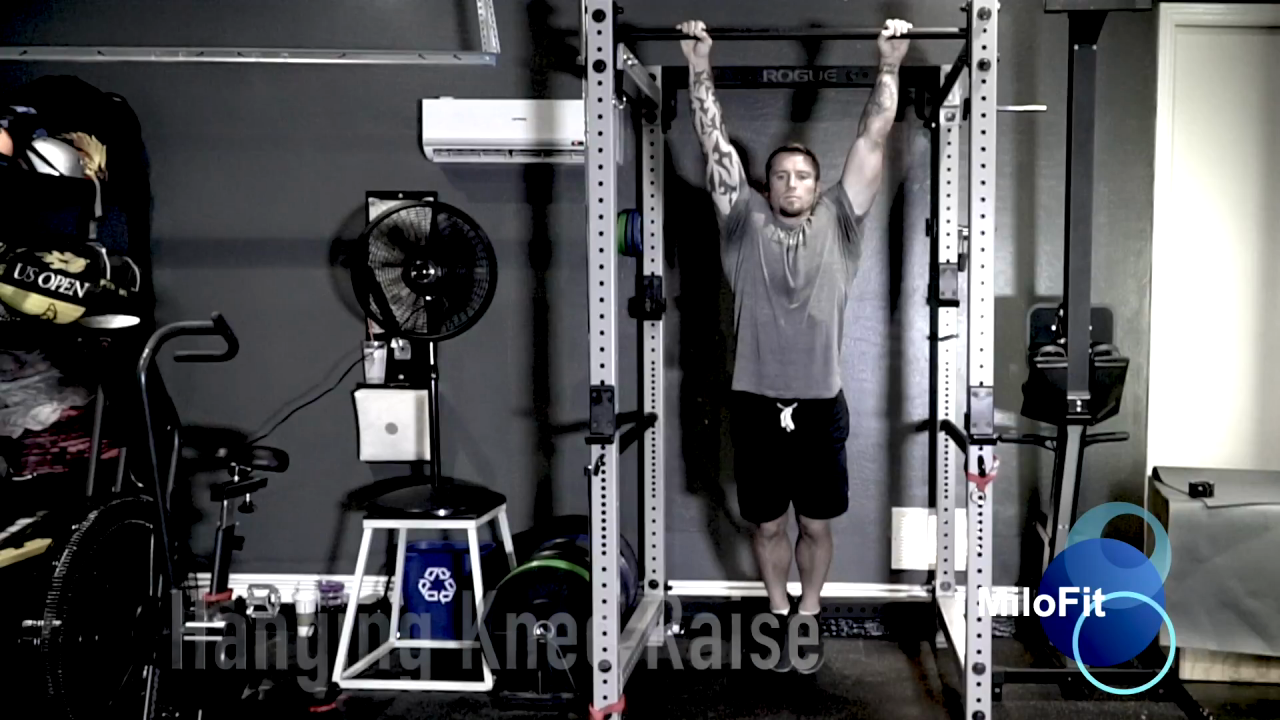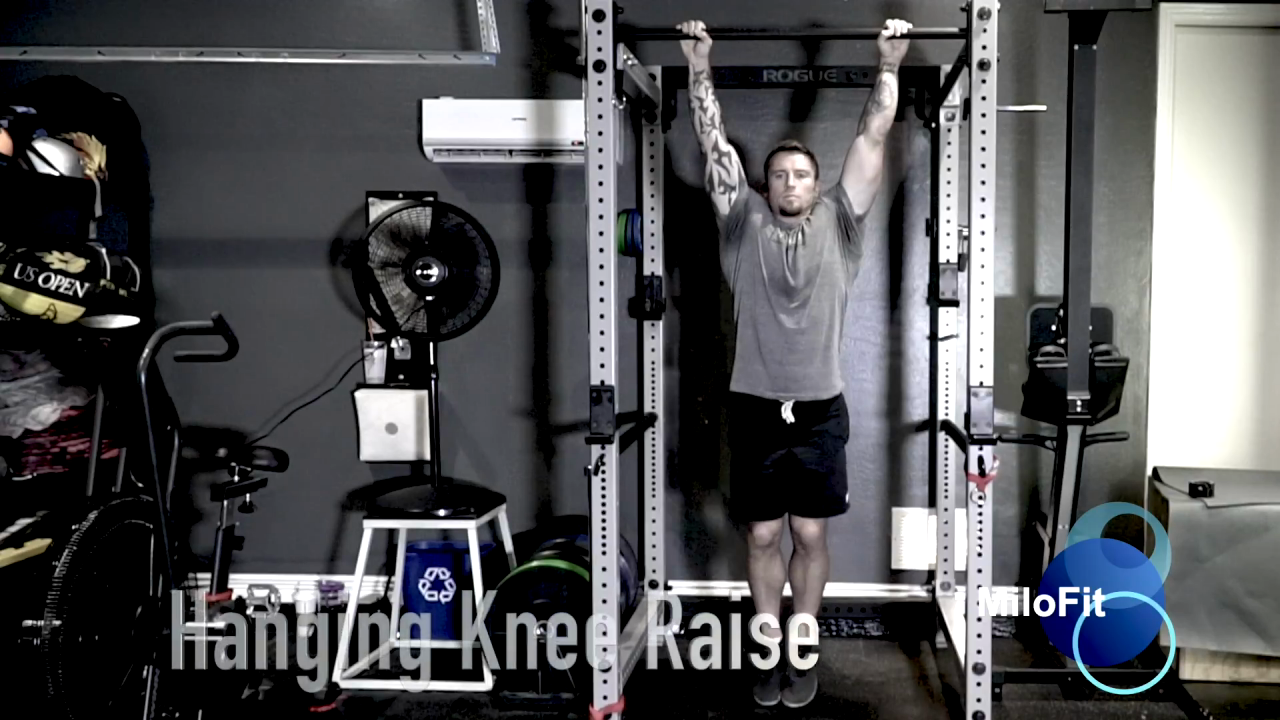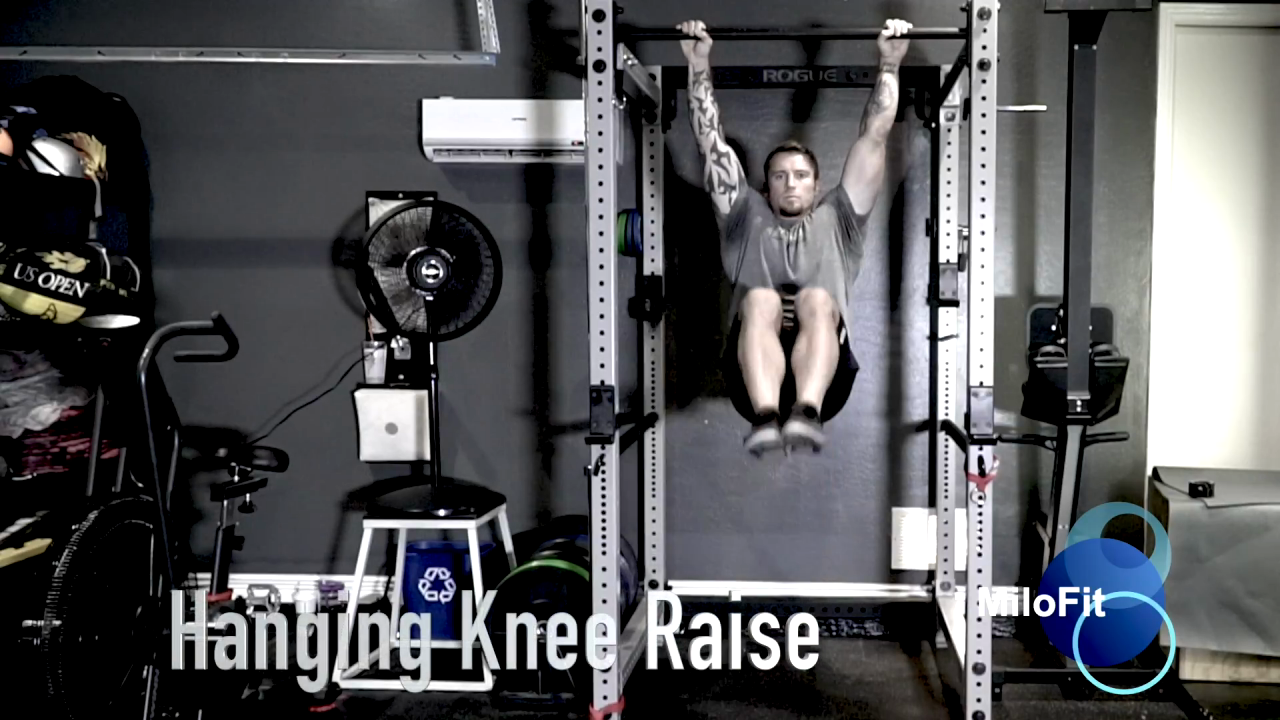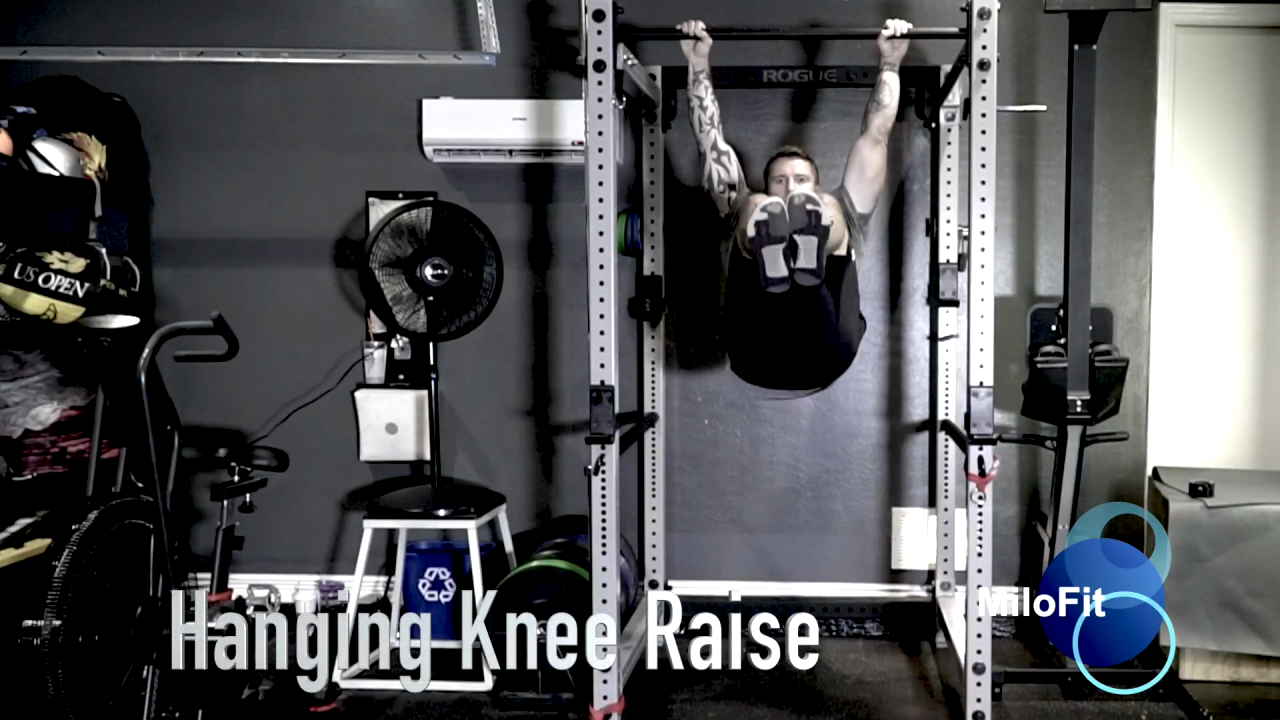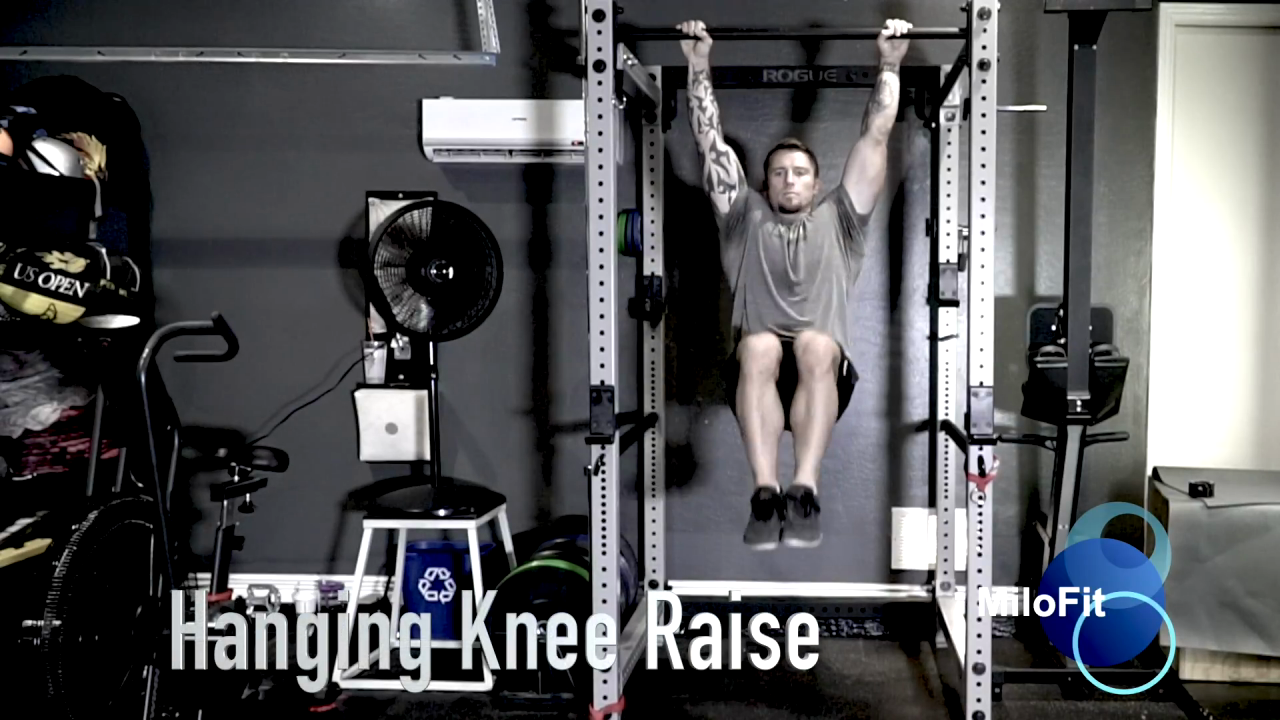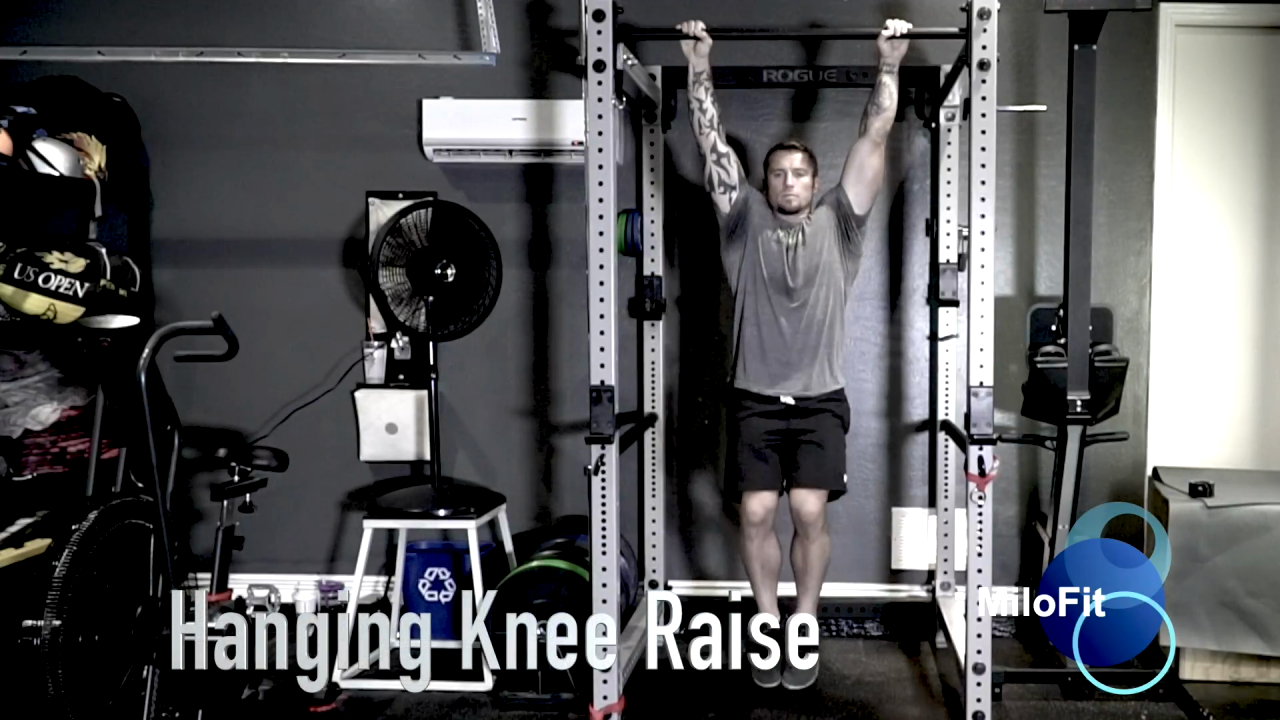
dt=0.4s
person 1, frame 1
left shoulder: (839, 219)
right shoulder: (744, 220)
left elbow: (872, 141)
right elbow: (715, 144)
left wrist: (889, 65)
right wrist: (700, 67)
left hip: (820, 405)
right hip: (757, 404)
left knee: (816, 524)
right knee: (768, 525)
left ankle: (809, 616)
right ankle: (780, 614)
person 1, frame 2
left shoulder: (838, 219)
right shoulder: (743, 220)
left elbow: (871, 141)
right elbow: (715, 146)
left wrist: (889, 67)
right wrist: (699, 69)
left hip: (820, 408)
right hip: (755, 406)
left knee: (810, 534)
right knee: (762, 535)
left ankle: (804, 643)
right ankle: (769, 643)
person 1, frame 3
left shoulder: (836, 218)
right shoulder: (746, 215)
left elbow: (874, 139)
right elbow: (712, 145)
left wrist: (889, 66)
right wrist: (698, 67)
left hip: (822, 335)
left knee: (816, 304)
right knee: (760, 304)
left ankle: (805, 416)
right ankle: (768, 419)
person 1, frame 4
left shoulder: (838, 212)
right shoulder: (747, 211)
left elbow: (875, 137)
right elbow: (712, 142)
left wrist: (889, 65)
right wrist: (699, 66)
left hip: (825, 344)
right hip: (758, 345)
left knee: (826, 206)
right knee: (755, 208)
left ankle: (811, 250)
right ankle: (768, 244)
person 1, frame 5
left shoulder: (838, 216)
right shoulder: (745, 214)
left elbow: (875, 138)
right elbow: (712, 143)
left wrist: (889, 66)
right wrist: (699, 68)
left hip: (822, 366)
right hip: (760, 376)
left knee: (814, 347)
right knee: (759, 349)
left ankle: (803, 494)
right ankle: (766, 497)
person 1, frame 6
left shoulder: (838, 220)
right shoulder: (744, 218)
left elbow: (873, 138)
right elbow: (712, 143)
left wrist: (888, 65)
right wrist: (699, 67)
left hip: (820, 400)
right hip: (754, 399)
left knee: (809, 511)
right knee: (756, 511)
right ankle: (769, 626)
